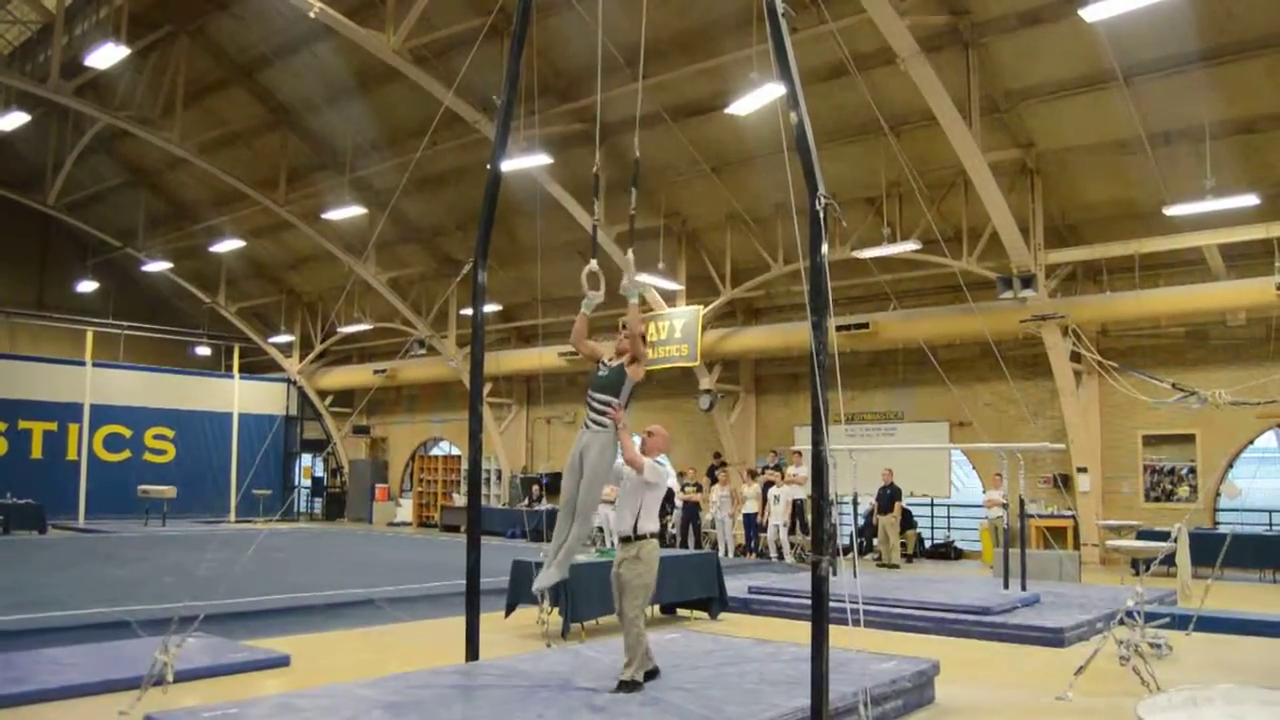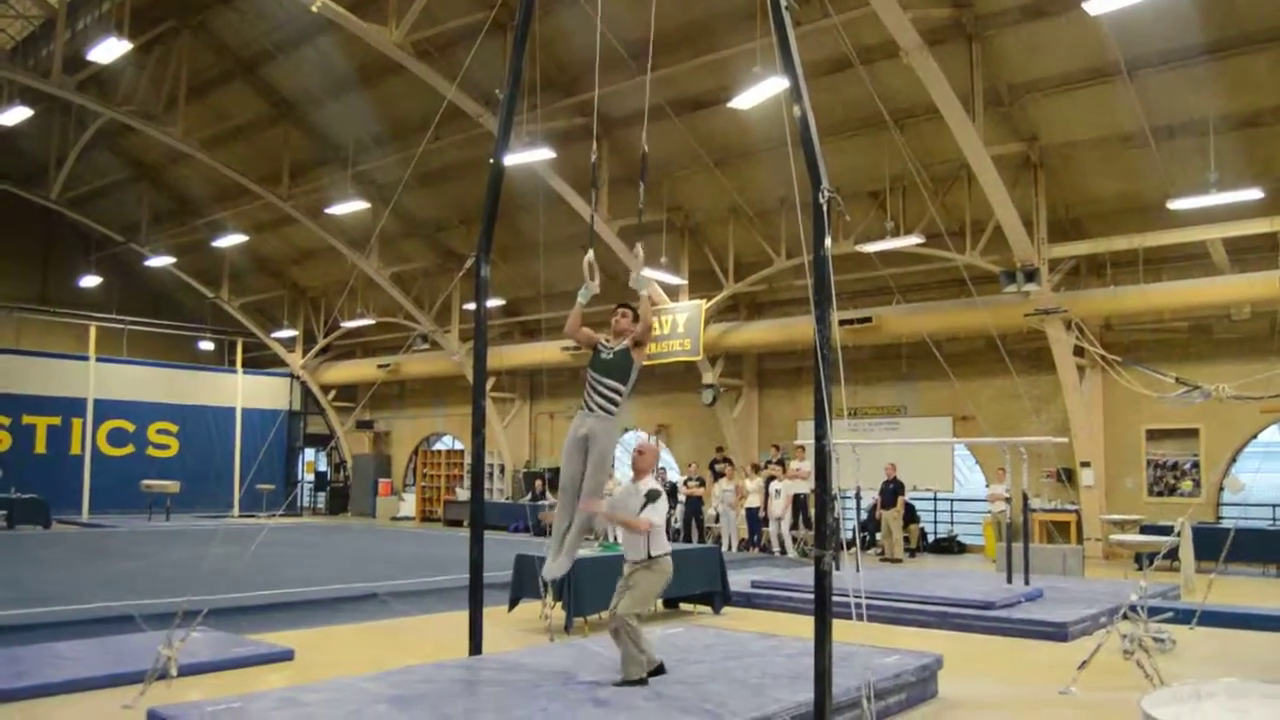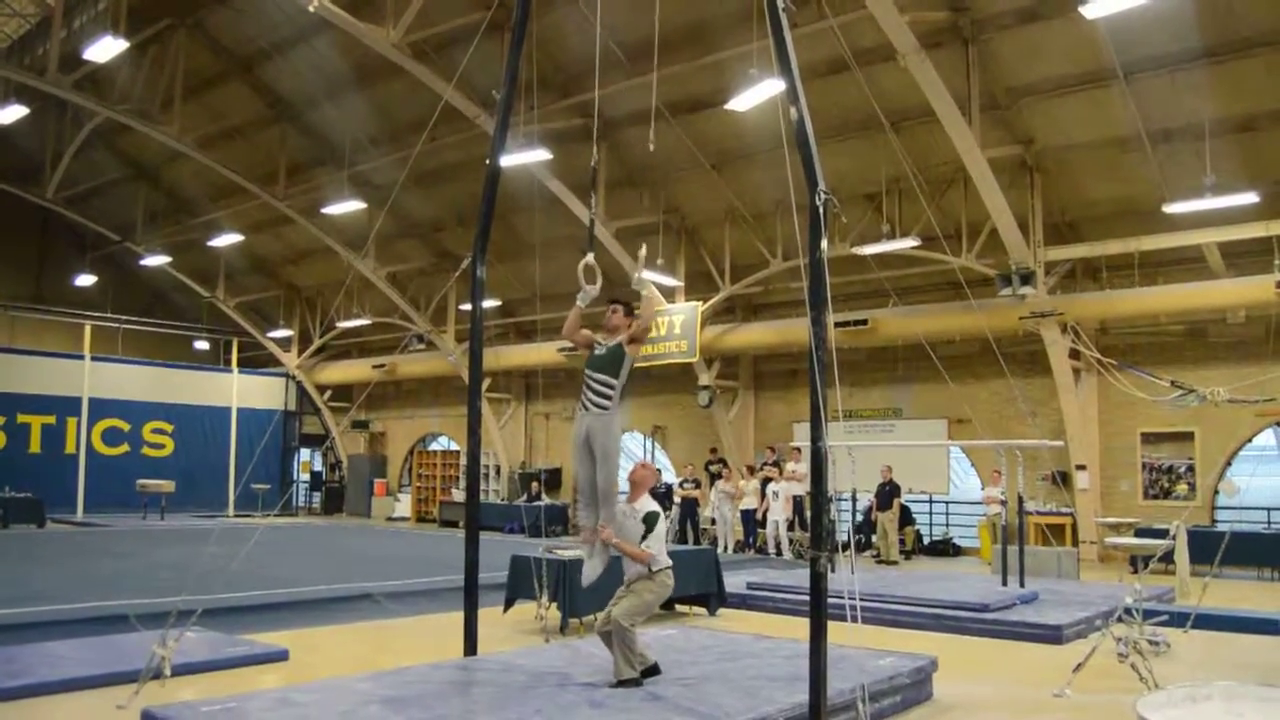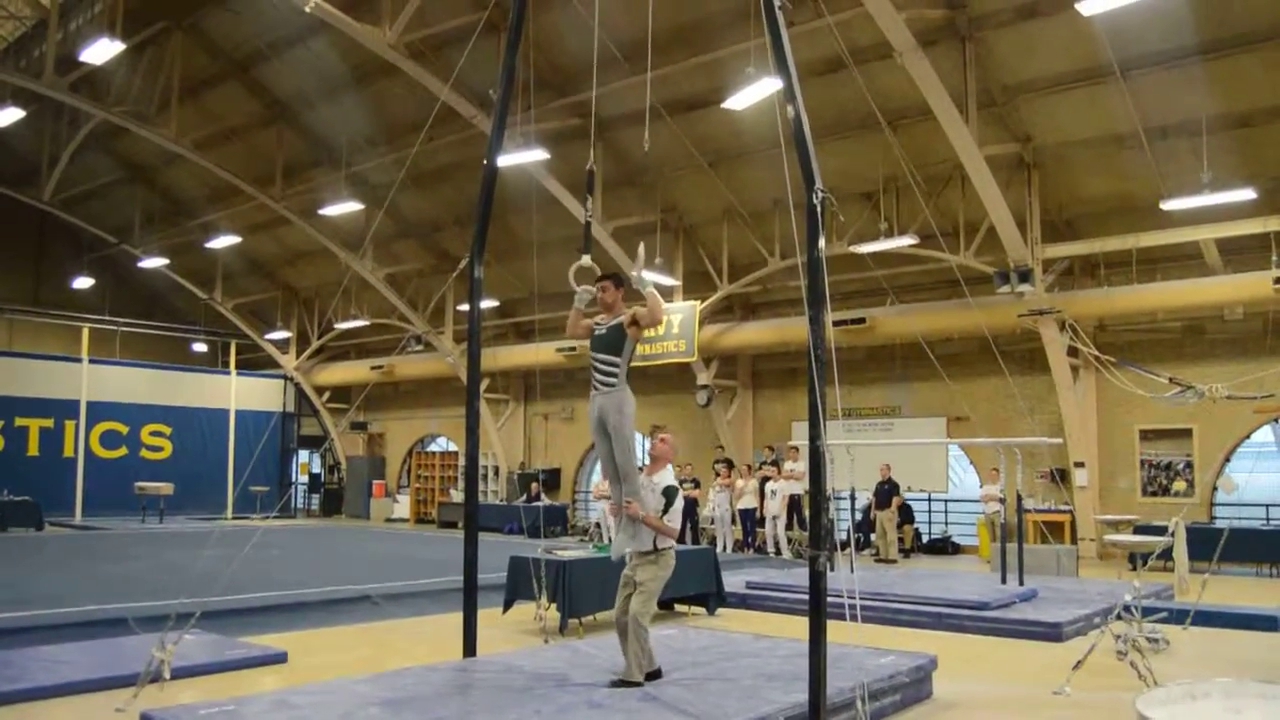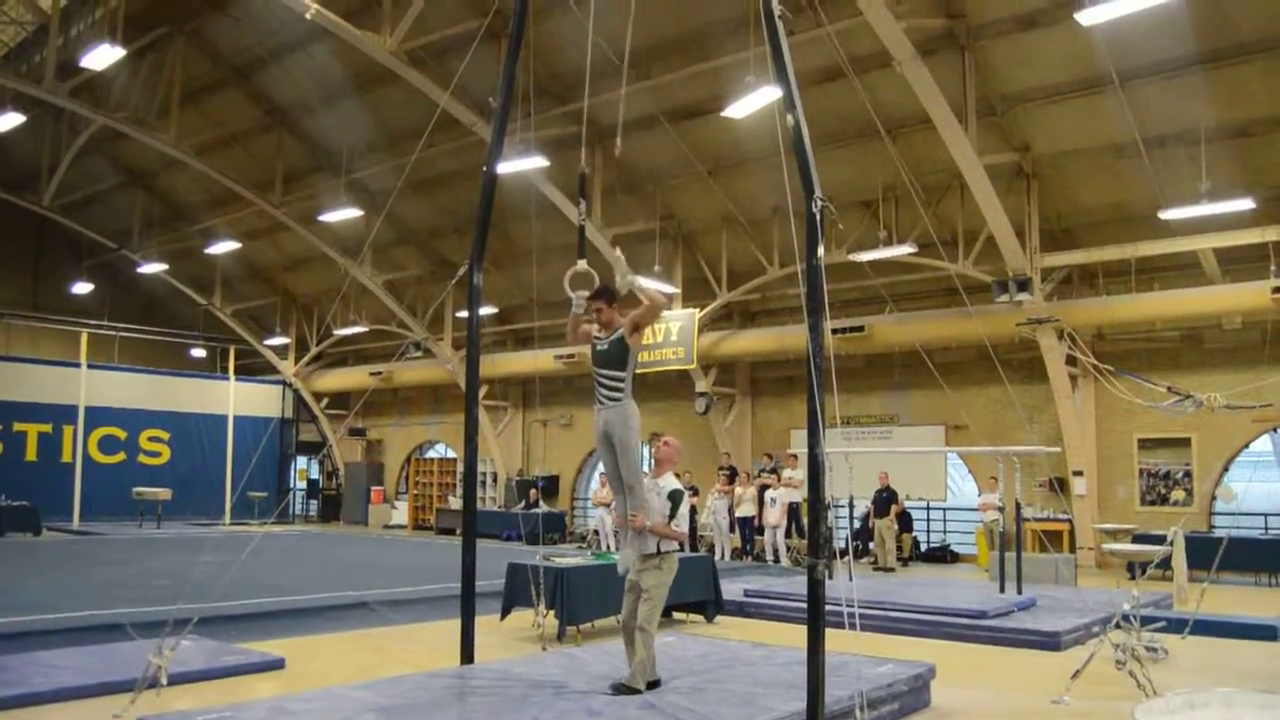
dt=0.5s
person 1, frame 1
left shoulder: (635, 362)
right shoulder: (602, 357)
left elbow: (636, 332)
right elbow: (576, 340)
left wrist: (633, 297)
right wrist: (587, 306)
left hip: (604, 439)
right hip: (584, 436)
left knee: (585, 508)
right knee: (567, 505)
left ankle: (560, 565)
right ankle: (550, 562)
person 1, frame 2
left shoulder: (637, 344)
right shoulder: (598, 340)
left elbow: (648, 324)
right elbow: (570, 330)
left wrist: (642, 288)
right wrist: (583, 297)
left hip: (605, 425)
right hip: (581, 420)
left knee: (590, 492)
right knee: (567, 488)
left ankle: (568, 552)
right ankle: (555, 550)
person 1, frame 3
left shoulder: (631, 339)
right shoulder: (595, 339)
left elbow: (647, 321)
right elbow: (567, 333)
left wrist: (645, 289)
right wrist: (582, 301)
left hip: (606, 420)
right hip: (582, 419)
left knee: (606, 489)
right knee: (585, 490)
left ankle: (602, 549)
right ankle: (589, 548)
person 1, frame 4
left shoulder: (631, 317)
right shoulder: (597, 321)
left elbow: (657, 318)
right elbow: (570, 332)
left wrist: (644, 284)
right wrist: (579, 303)
left hip: (617, 399)
right hip: (595, 400)
left knee: (625, 466)
right knee: (609, 469)
left ankle: (631, 525)
right ankle: (621, 523)
person 1, frame 5
left shoulder: (632, 324)
right shoulder: (596, 330)
left elbow: (660, 304)
right elbow: (572, 336)
left wrist: (631, 283)
right wrist: (577, 308)
left hip: (622, 412)
right hip: (600, 414)
left knee: (631, 478)
right knee: (615, 482)
left ankle: (636, 538)
right ankle: (626, 537)
person 2, frame 1
left shoulder: (657, 472)
right shoulder: (628, 472)
left elbow: (630, 457)
left wrist: (621, 425)
left hip: (642, 548)
right hip: (624, 547)
left knee: (633, 614)
right knee: (625, 614)
left ankle: (633, 676)
right ankle: (646, 666)
person 2, frame 2
left shoulder: (654, 493)
right shoulder: (624, 490)
left elbow: (641, 526)
right elbow: (598, 512)
left wrist: (605, 512)
left hip: (655, 566)
right hip: (633, 566)
left knee: (626, 614)
right knee: (615, 618)
left ankle: (635, 673)
right ankle: (650, 664)
person 2, frame 3
left shoulder: (652, 513)
right shoulder: (620, 509)
left elbow: (645, 557)
right elbow: (604, 540)
left wrist: (613, 541)
right wrist: (595, 535)
left hip: (656, 580)
right hip: (632, 580)
left knee: (622, 617)
right knee: (604, 625)
left ankle: (628, 675)
right ankle: (645, 665)
person 2, frame 4
left shoulder: (670, 488)
right shoulder: (636, 481)
left elbow: (672, 531)
right elbow: (627, 516)
left wrist: (640, 515)
right wrist: (619, 510)
left hip: (657, 559)
right hip: (635, 557)
left knee: (637, 614)
right knee: (621, 615)
left ankle: (634, 675)
right ankle: (648, 667)
person 2, frame 5
left shoulder: (675, 491)
right shoulder: (641, 484)
left elbow: (680, 534)
left wrist: (646, 525)
right wrist: (625, 520)
left hip: (661, 562)
right hip: (638, 559)
left knee: (645, 621)
right knee: (628, 620)
left ankle: (636, 681)
right ankle: (648, 676)
